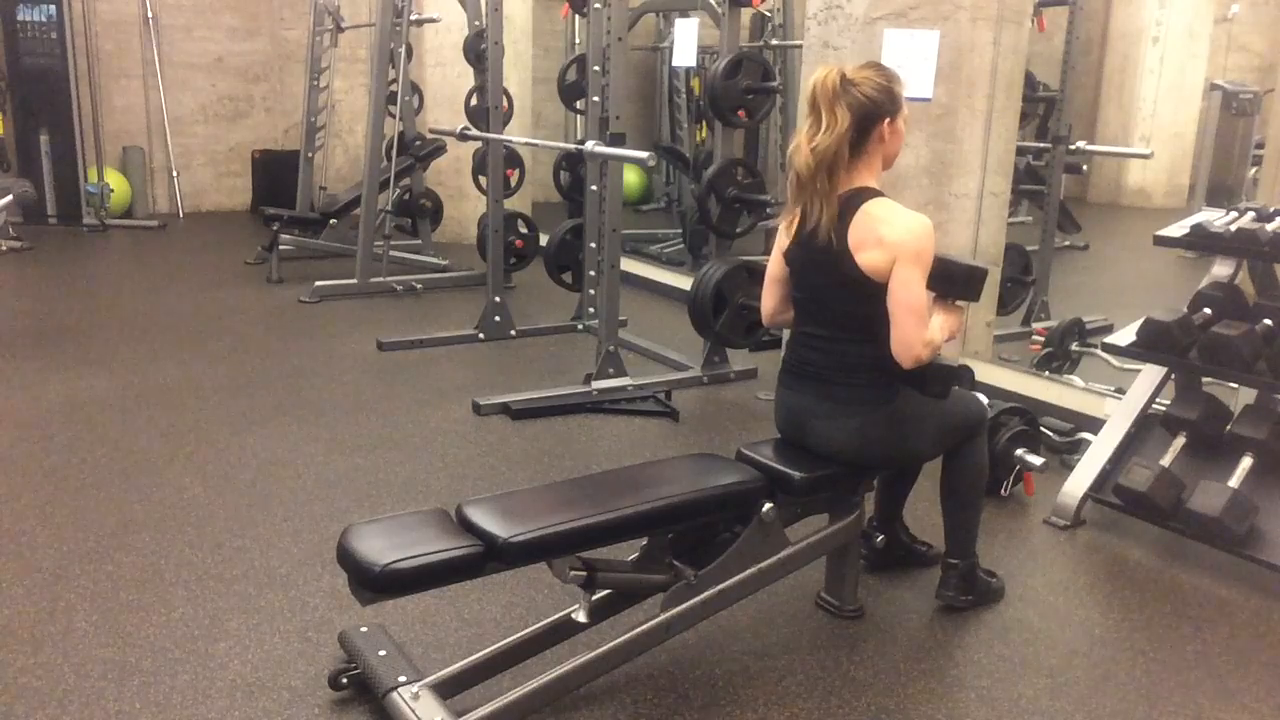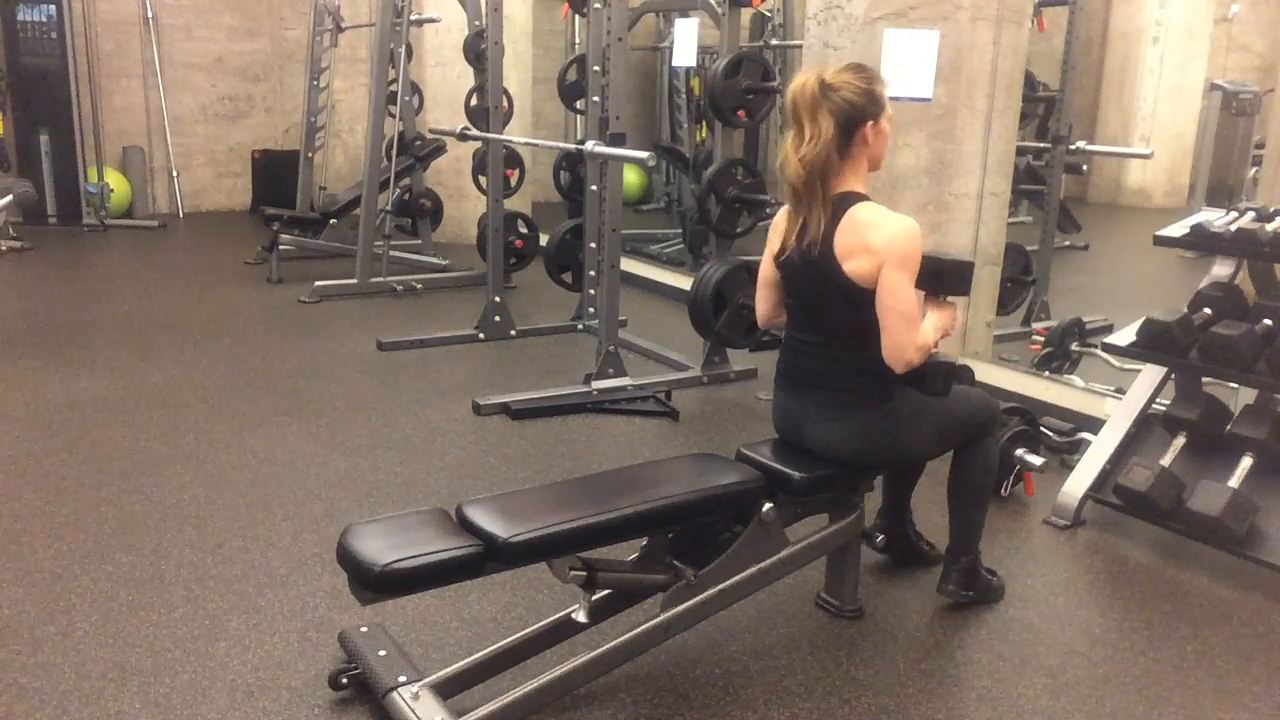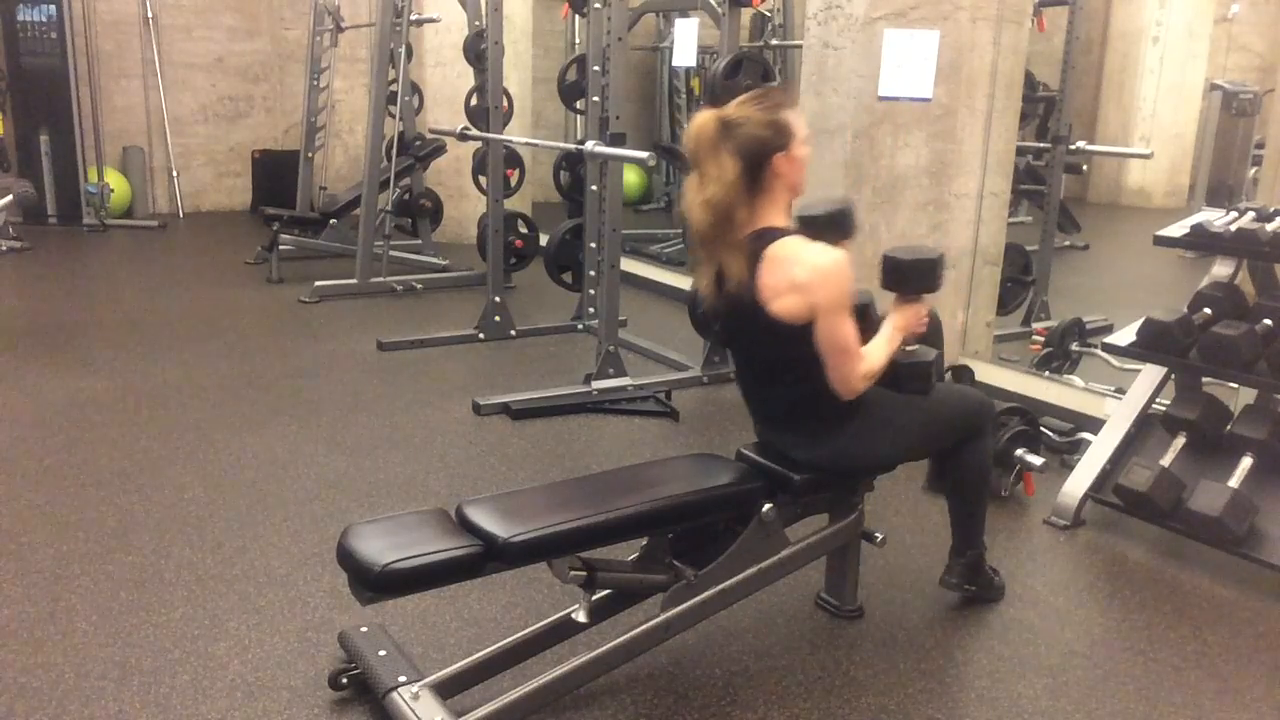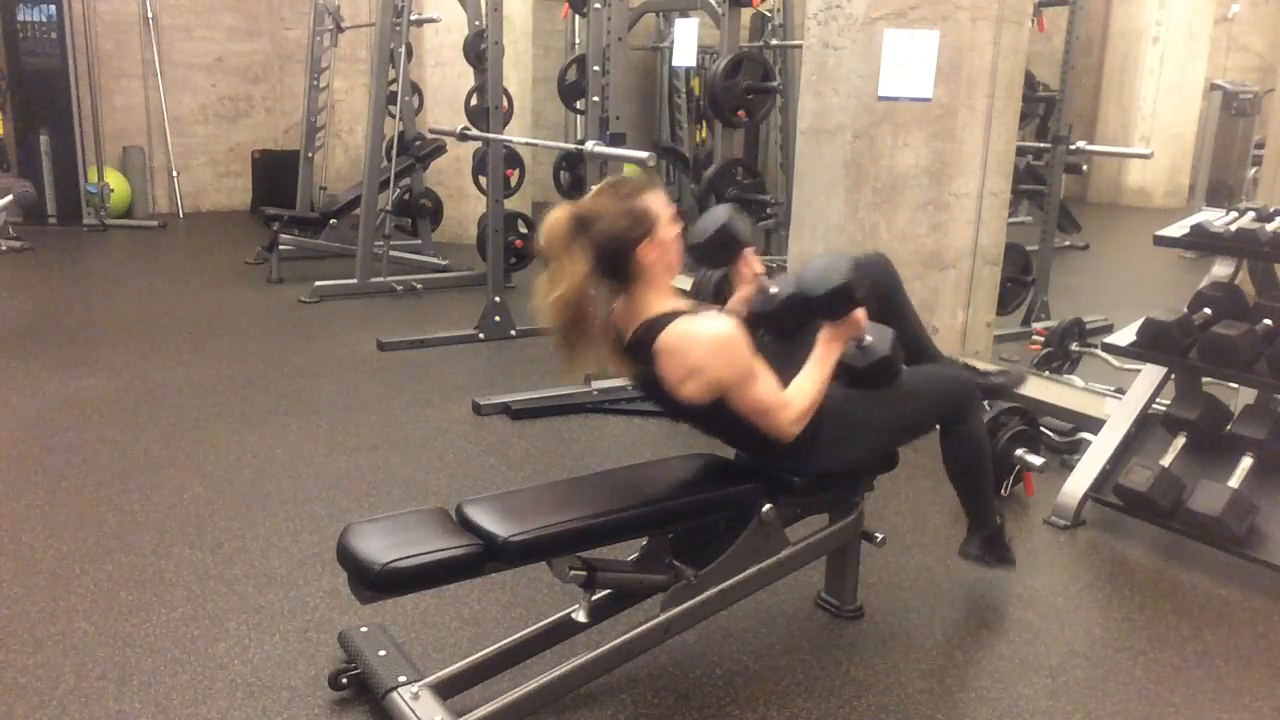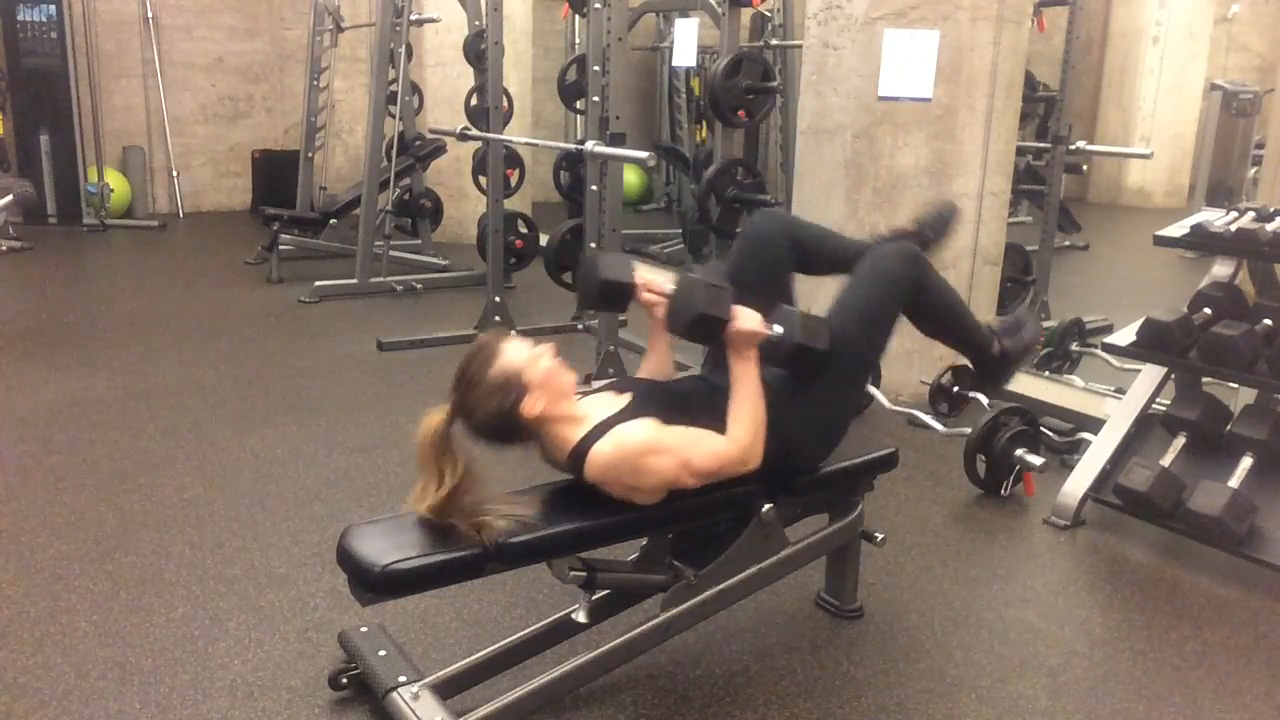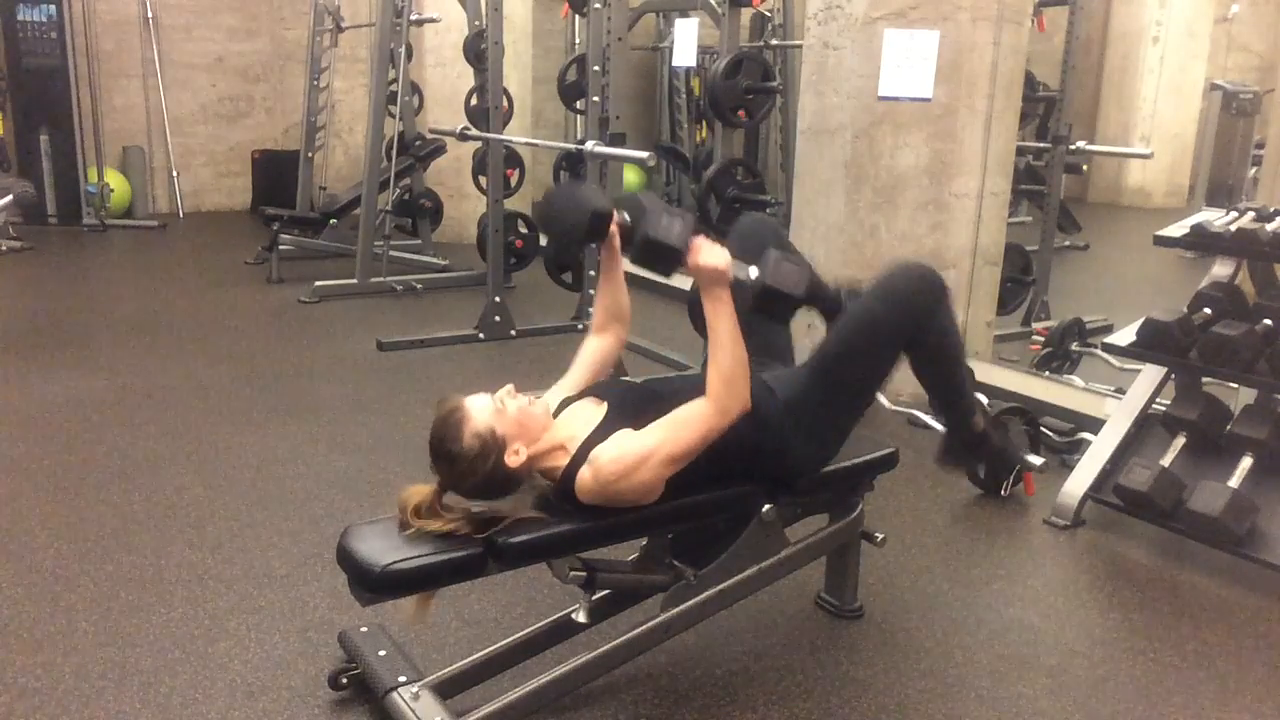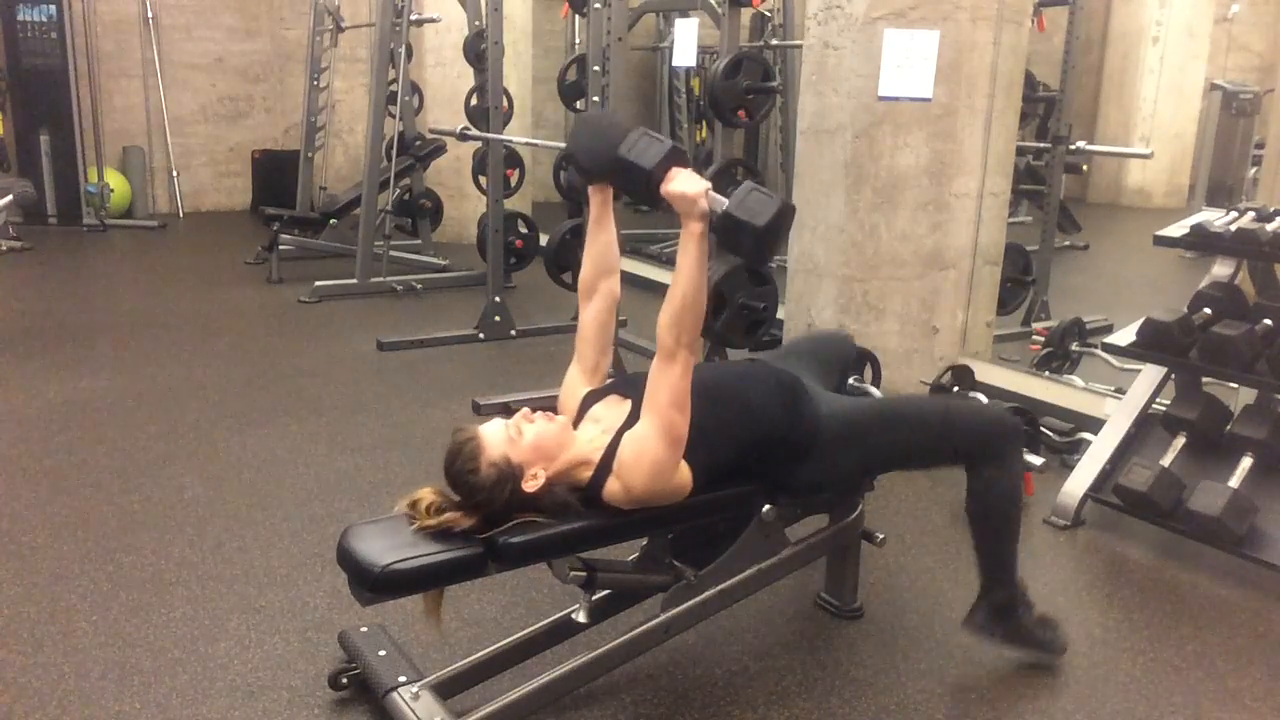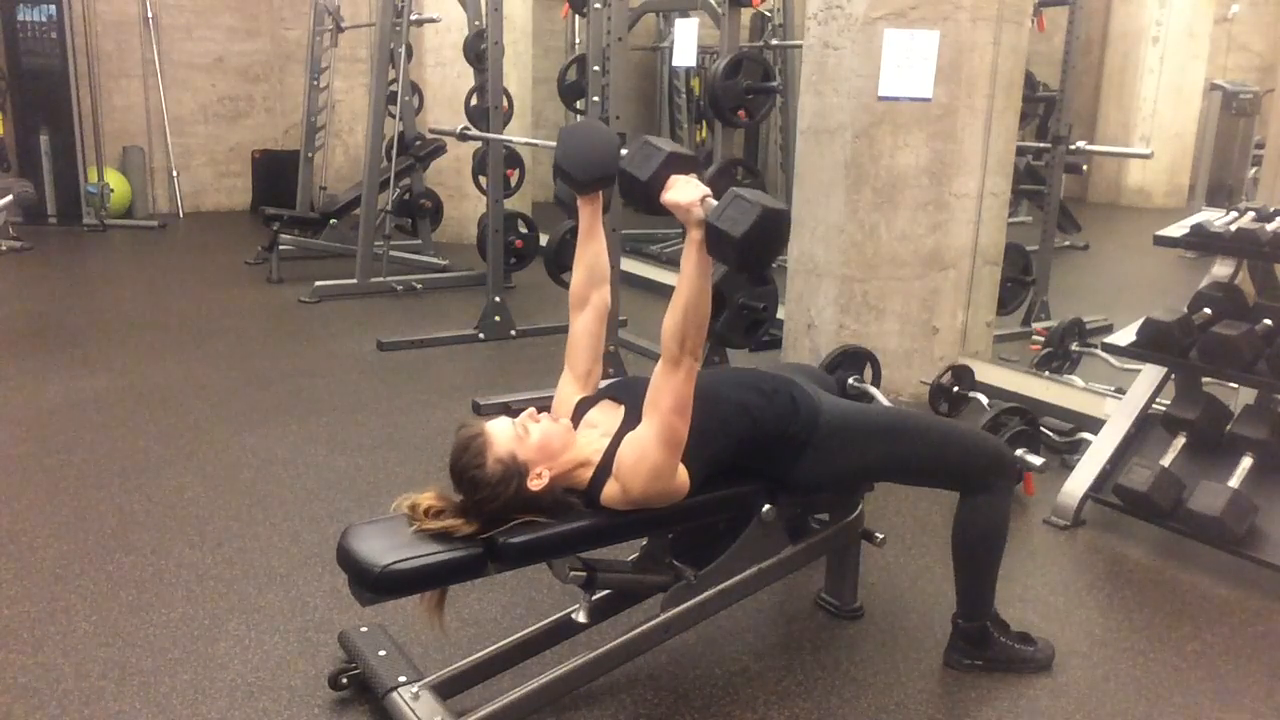
dt=0.4s
person 1, frame 1
left shoulder: (800, 210)
right shoulder: (904, 228)
left elbow: (773, 312)
right elbow: (909, 351)
right wrist: (946, 321)
left hip: (794, 409)
right hip: (857, 425)
left knee: (922, 404)
right knee: (969, 416)
left ankle: (886, 534)
right ankle: (961, 573)
person 1, frame 2
left shoulder: (788, 217)
right shoulder: (889, 231)
right elbow: (902, 356)
right wrist: (937, 321)
left hip: (792, 412)
right hip: (853, 427)
left knee: (923, 395)
right knee: (981, 413)
left ankle: (896, 524)
right ankle: (963, 568)
person 1, frame 3
left shoulder: (717, 246)
right shoulder: (815, 263)
right elbow: (852, 381)
right wrist: (898, 327)
left hip: (775, 424)
right hip: (831, 437)
left knee: (916, 308)
right knee: (978, 409)
left ankle: (945, 467)
right ankle: (968, 563)
person 1, frame 4
left shoulder: (624, 321)
right shoulder: (703, 338)
right elbow: (788, 420)
left wrist: (740, 293)
right wrist: (832, 340)
right hip: (813, 433)
left knee: (874, 270)
right knee: (958, 390)
left ankle: (941, 372)
right ankle: (986, 533)
person 1, frame 5
left shoulder: (571, 419)
right shoulder: (615, 456)
right elbow: (747, 453)
left wrist: (656, 320)
right wrist: (745, 355)
left hip: (736, 395)
right hip: (789, 425)
left knee: (768, 227)
right knee: (896, 265)
left ankle: (893, 247)
right ankle: (988, 354)
person 1, frame 6
left shoulder: (558, 408)
right shoulder: (608, 471)
left elbow: (608, 334)
right elbow: (730, 402)
left wrist: (612, 255)
right wrist: (714, 291)
left hip: (755, 386)
right hip: (783, 429)
left knee: (758, 229)
right knee: (913, 283)
left ankle: (843, 310)
right ankle: (970, 437)
person 1, frame 7
left shoulder: (578, 410)
right shoulder: (634, 473)
left elbow: (597, 300)
right elbow: (677, 350)
left wrist: (601, 196)
right wrist: (694, 225)
left hip: (776, 387)
right hip: (806, 432)
left knee: (834, 342)
right knee: (996, 432)
left ankle: (829, 492)
right ankle: (1001, 605)
person 1, frame 8
left shoulder: (574, 412)
right shoulder: (634, 475)
left elbow: (589, 307)
right elbow: (682, 355)
left wrist: (589, 205)
right wrist: (696, 232)
right hip: (803, 437)
left knee: (824, 374)
right knee: (993, 465)
right ankle: (976, 634)
